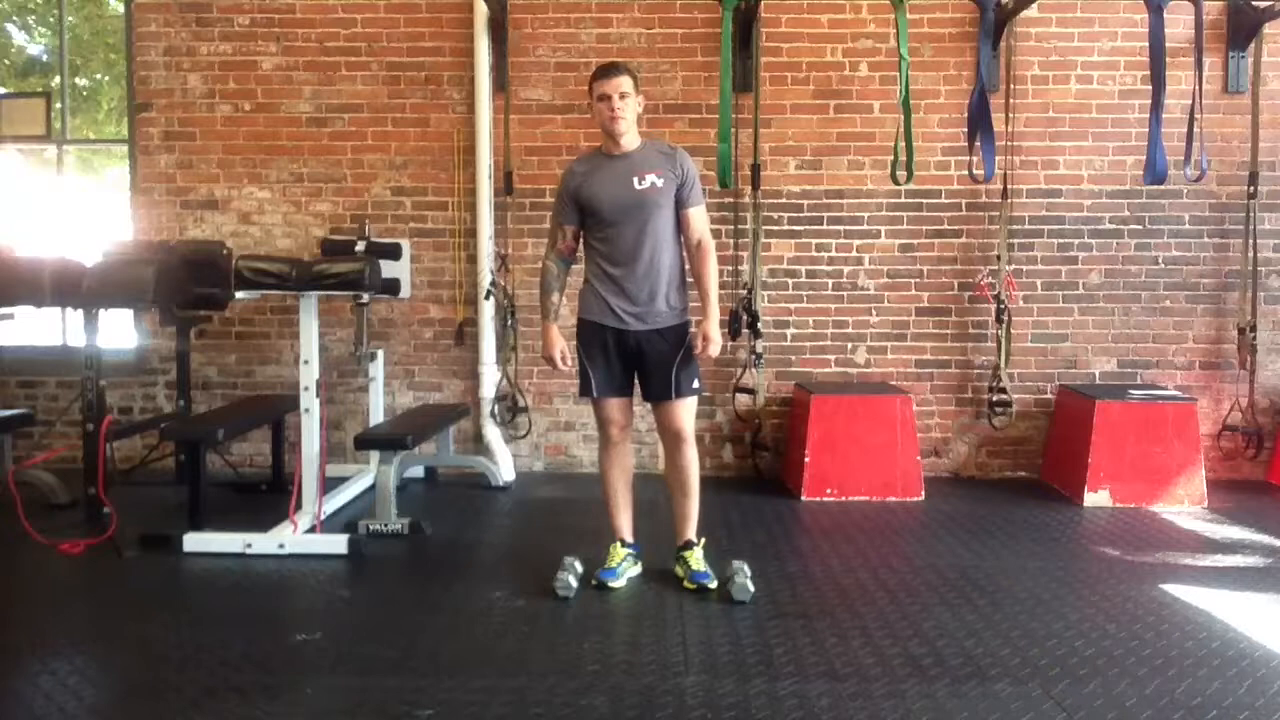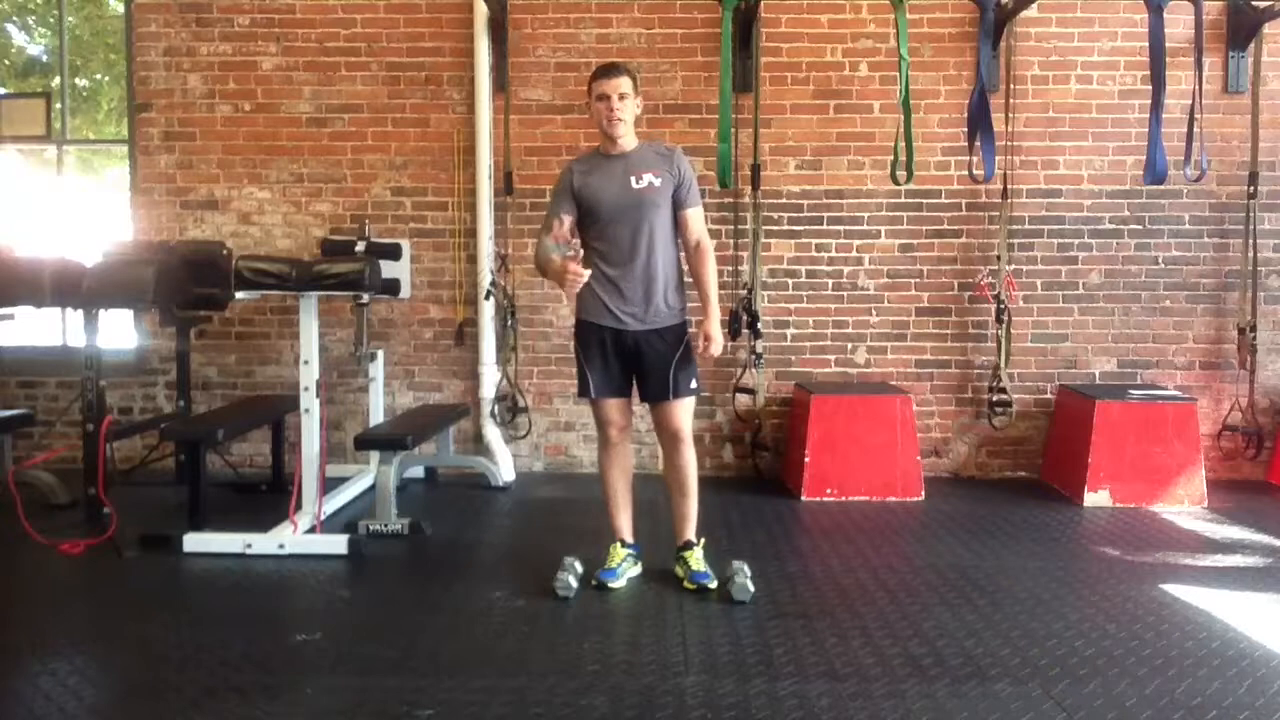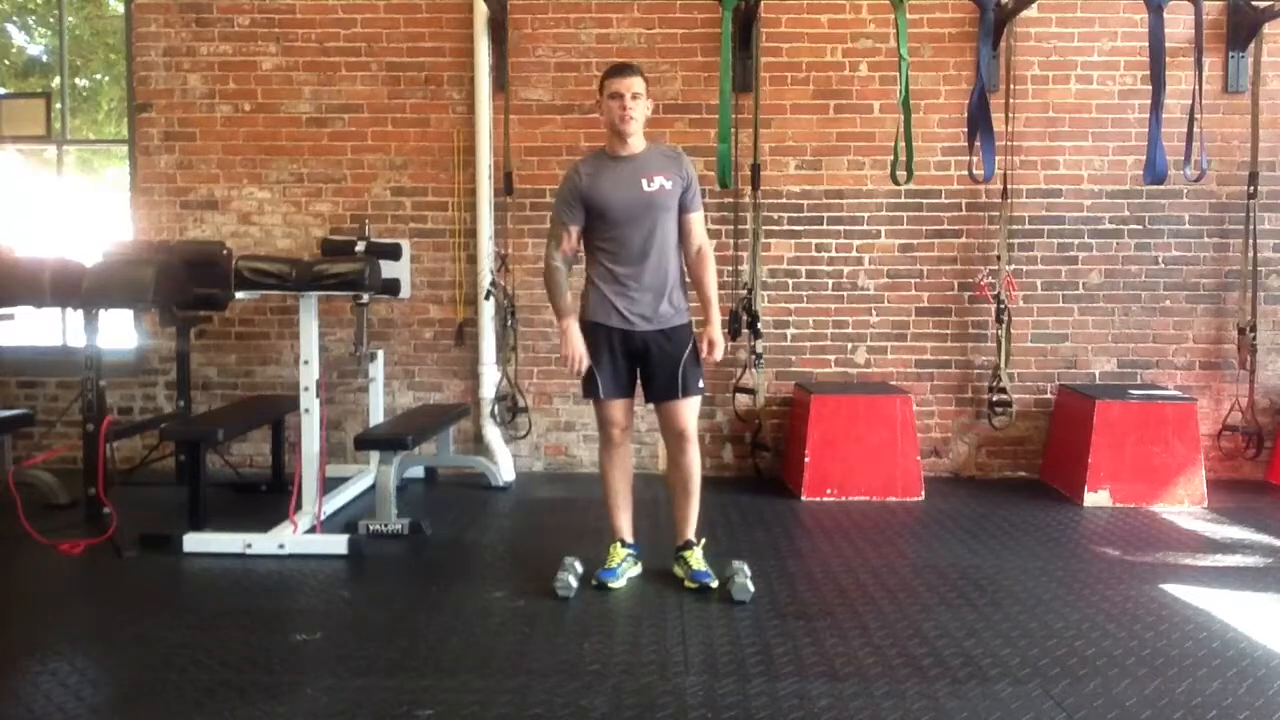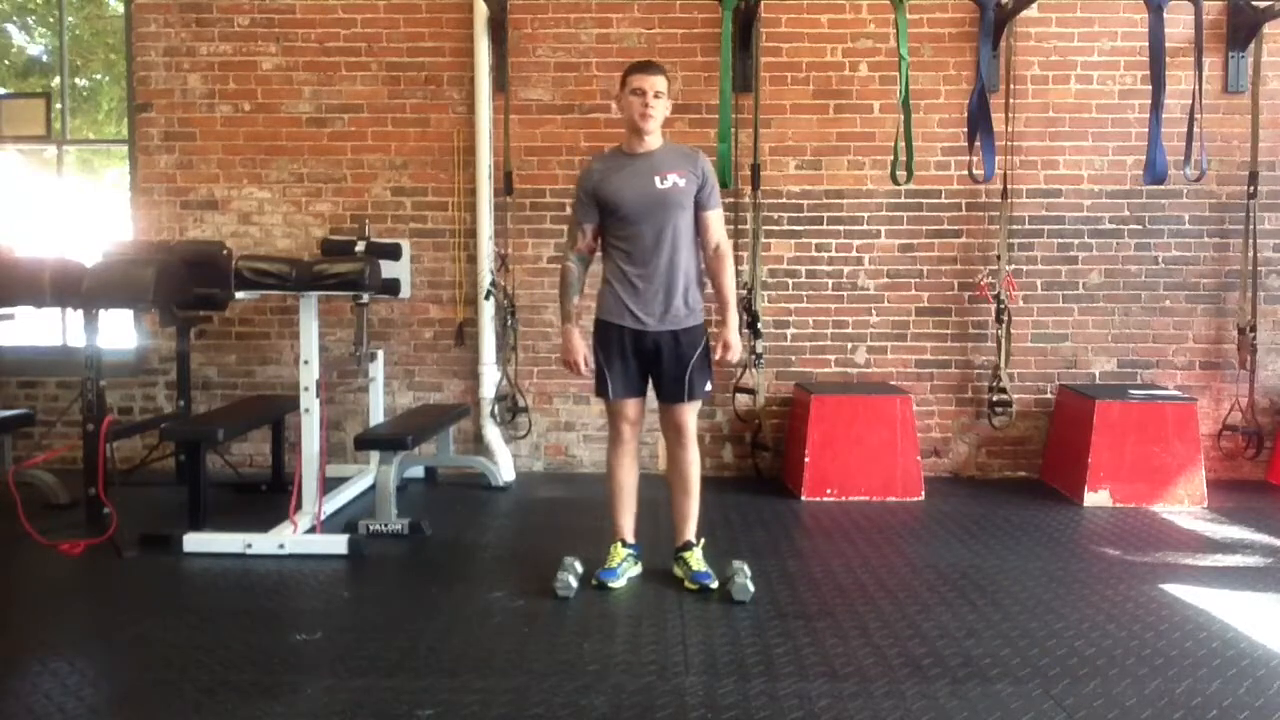
dt=0.4s
person 1, frame 1
left shoulder: (673, 162)
right shoulder: (578, 175)
left elbow: (700, 242)
right elbow: (558, 255)
left wrist: (711, 315)
right wrist: (550, 324)
left hip: (667, 323)
right hip: (602, 325)
left knee: (679, 432)
right knee: (613, 431)
left ankle: (688, 547)
right ankle: (624, 547)
person 1, frame 2
left shoulder: (671, 162)
right shoulder: (576, 174)
left elbow: (698, 243)
right elbow: (547, 244)
left wrist: (711, 314)
right wrist: (560, 268)
left hip: (664, 323)
right hip: (599, 325)
left knee: (677, 433)
right knee: (613, 432)
left ankle: (688, 547)
right ankle: (624, 547)
person 1, frame 3
left shoulder: (677, 166)
right shoulder: (582, 176)
left elbow: (697, 248)
right elbow: (558, 256)
left wrist: (712, 319)
right wrist: (567, 326)
left hip: (670, 323)
right hip: (606, 327)
left knee: (683, 433)
right knee: (615, 432)
left ankle: (688, 547)
right ankle: (624, 547)
person 1, frame 4
left shoulder: (694, 165)
right shoulder: (598, 173)
left elbow: (716, 246)
right elbow: (576, 255)
left wrist: (730, 319)
right wrist: (569, 327)
left hip: (682, 323)
right hip: (618, 325)
left knee: (682, 432)
right knee: (624, 431)
left ankle: (687, 548)
right ankle: (625, 547)
